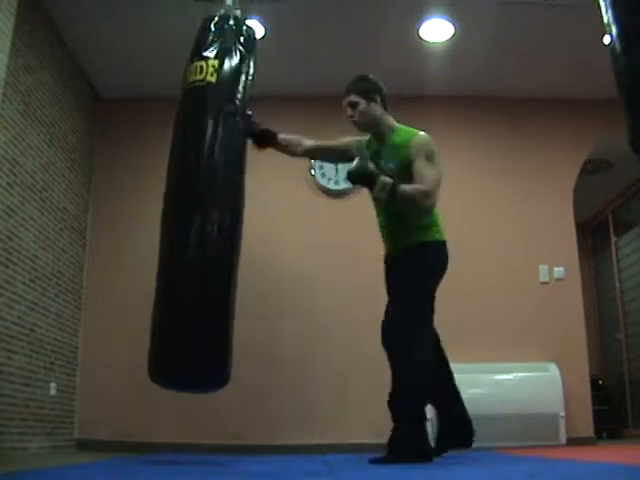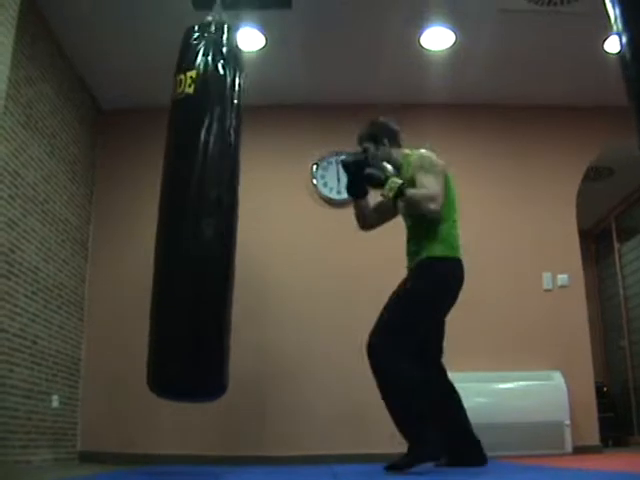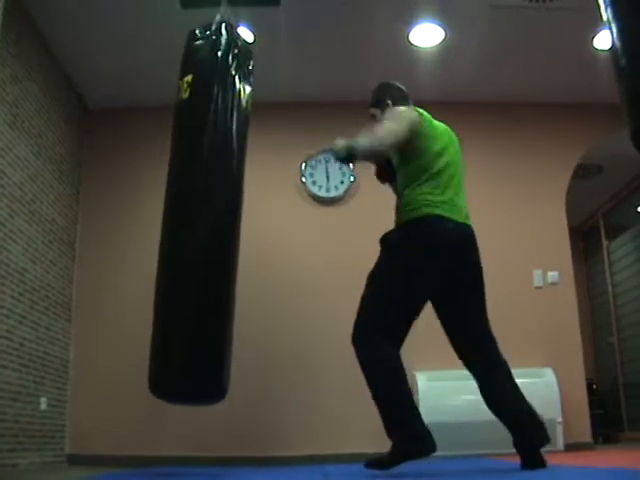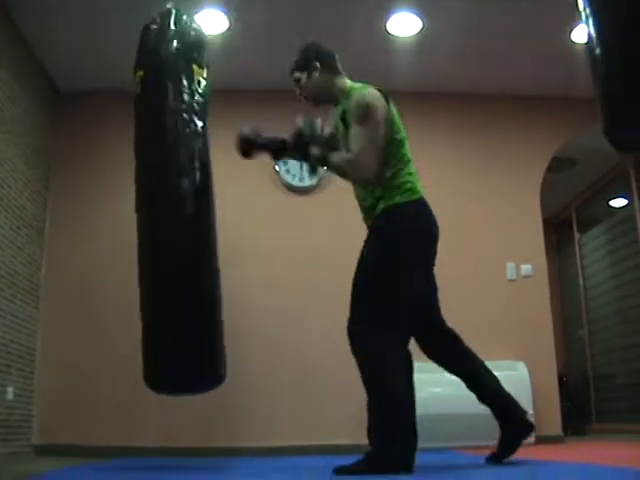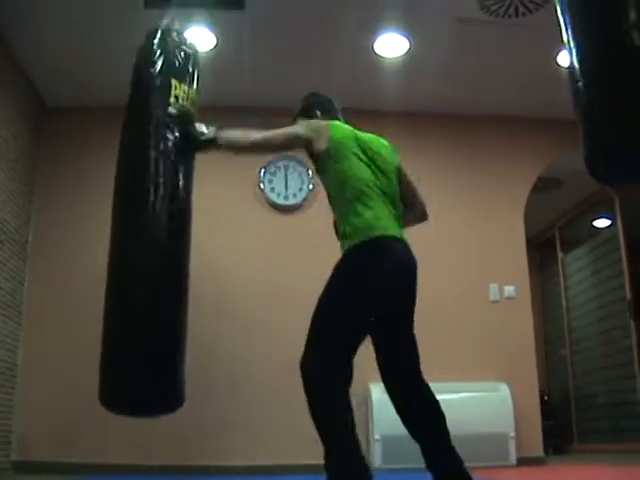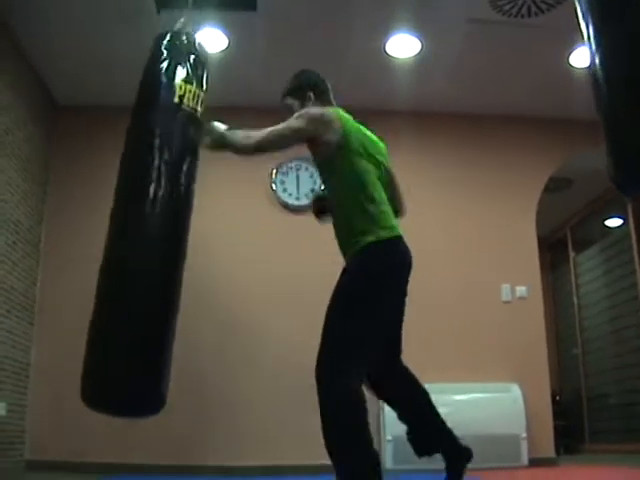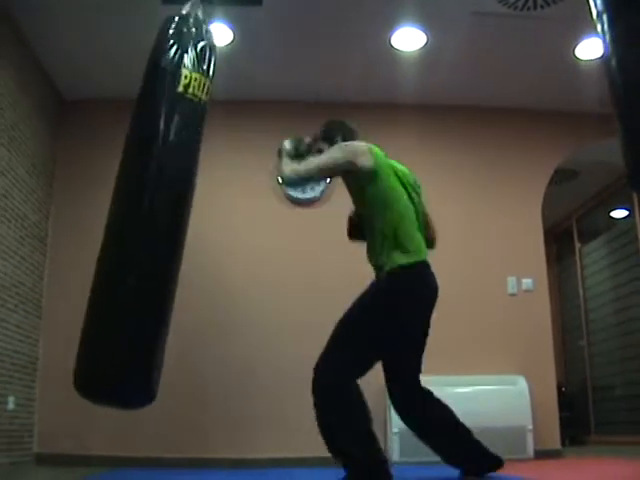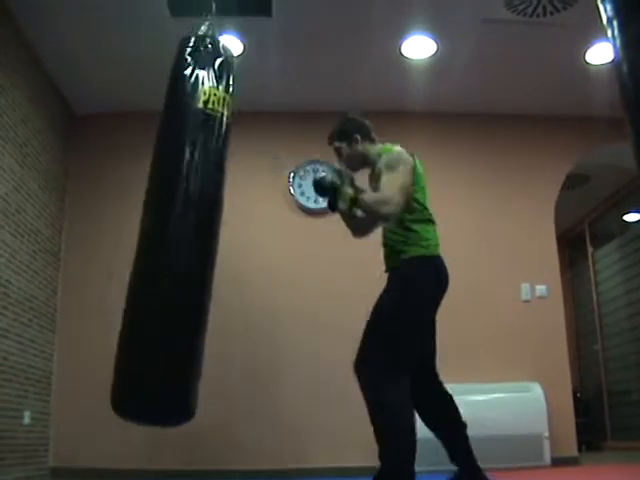
dt=0.5s
person 1, frame 1
left shoulder: (418, 142)
right shoulder: (365, 145)
left elbow: (429, 197)
right elbow: (308, 148)
left wrist: (381, 183)
right wrist: (269, 136)
left hip: (424, 250)
right hip: (400, 254)
left knee: (404, 339)
right knee: (420, 342)
left ankle: (410, 441)
right ankle: (455, 427)
person 1, frame 2
left shoulder: (423, 159)
right shoulder: (397, 181)
left elbow: (432, 206)
right elbow: (366, 222)
left wrist: (390, 179)
right wrist: (357, 186)
left hip: (437, 268)
right hip: (433, 270)
left knee: (384, 348)
right knee: (424, 360)
left ankle: (425, 442)
right ankle: (465, 448)
person 1, frame 3
left shoulder: (404, 115)
right shoulder: (445, 133)
left elbow: (372, 145)
left wrist: (346, 147)
right wrist: (391, 172)
left hip: (421, 234)
right hip: (460, 236)
left knee: (372, 336)
right knee: (477, 343)
left ankle: (409, 437)
right ankle: (530, 439)
person 1, frame 4
left shoulder: (365, 98)
right shoulder: (344, 116)
left elbow: (365, 170)
left wrist: (321, 157)
left hip: (403, 223)
right hip: (403, 224)
left knee: (374, 331)
right knee: (431, 330)
right ankle: (511, 417)
person 1, frame 5
left shoulder: (318, 132)
right shoulder: (384, 147)
left elbow: (253, 141)
right elbow: (418, 211)
left wrist: (210, 135)
left hip: (367, 257)
right hip: (399, 258)
left knee: (321, 367)
right knee: (403, 371)
person 1, frame 6
left shoulder: (323, 120)
right shoulder: (368, 137)
left elbow: (254, 143)
right elbow: (398, 206)
left wrist: (220, 135)
left hip: (377, 257)
right hip: (384, 255)
left knee: (338, 368)
right knee: (381, 365)
right ankle: (448, 447)
person 1, frame 7
left shoulder: (354, 152)
right shoulder: (400, 172)
left elbow: (291, 174)
right elbow: (430, 237)
left wrist: (288, 152)
left hip: (399, 281)
right hip: (418, 281)
left knee: (332, 373)
right knee: (404, 388)
person 1, frame 8
left shoulder: (395, 156)
right shoulder: (385, 170)
left elbow: (388, 209)
right elbow: (359, 229)
left wrist: (350, 190)
right wrist: (340, 199)
left hip: (416, 271)
right hip: (424, 273)
left knee: (373, 368)
right knee: (418, 375)
